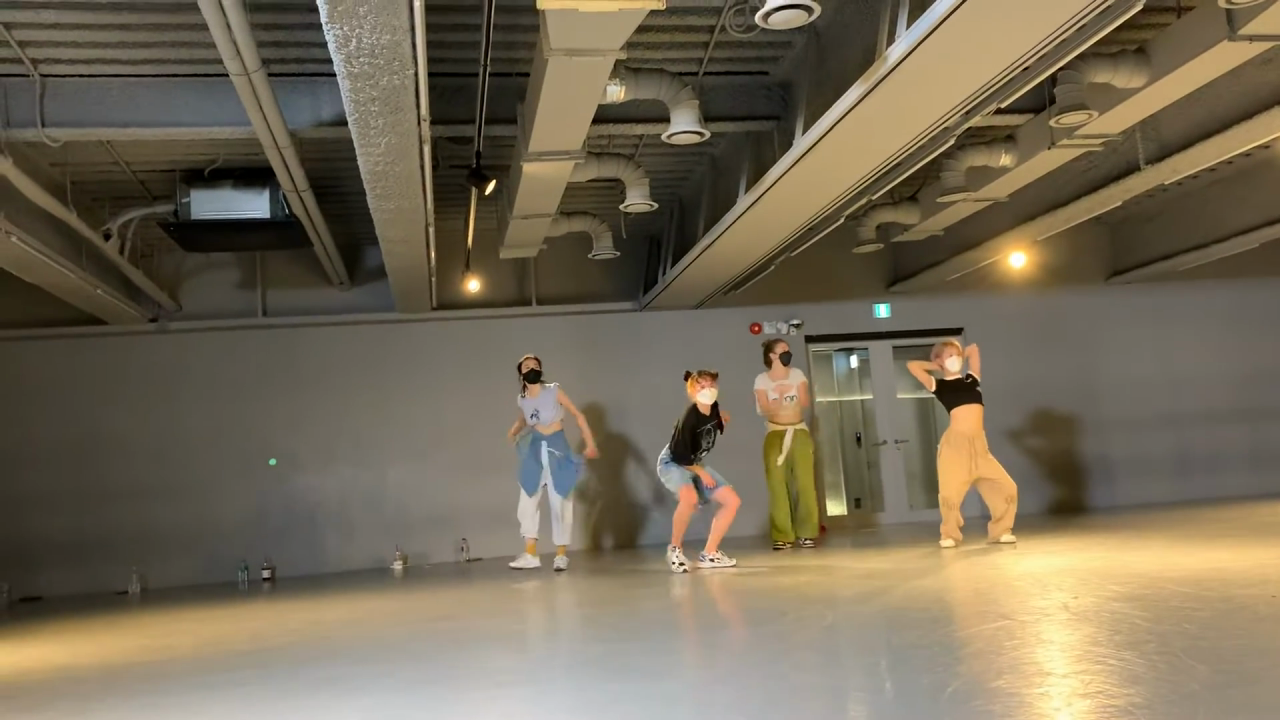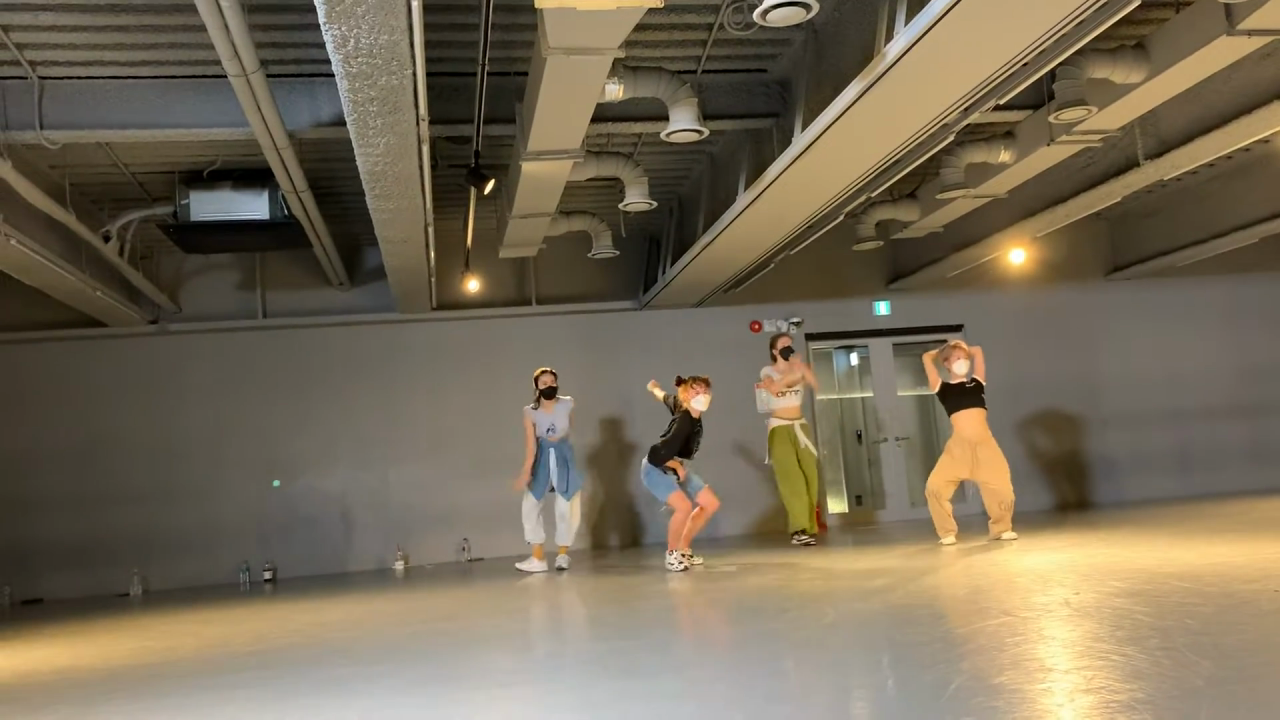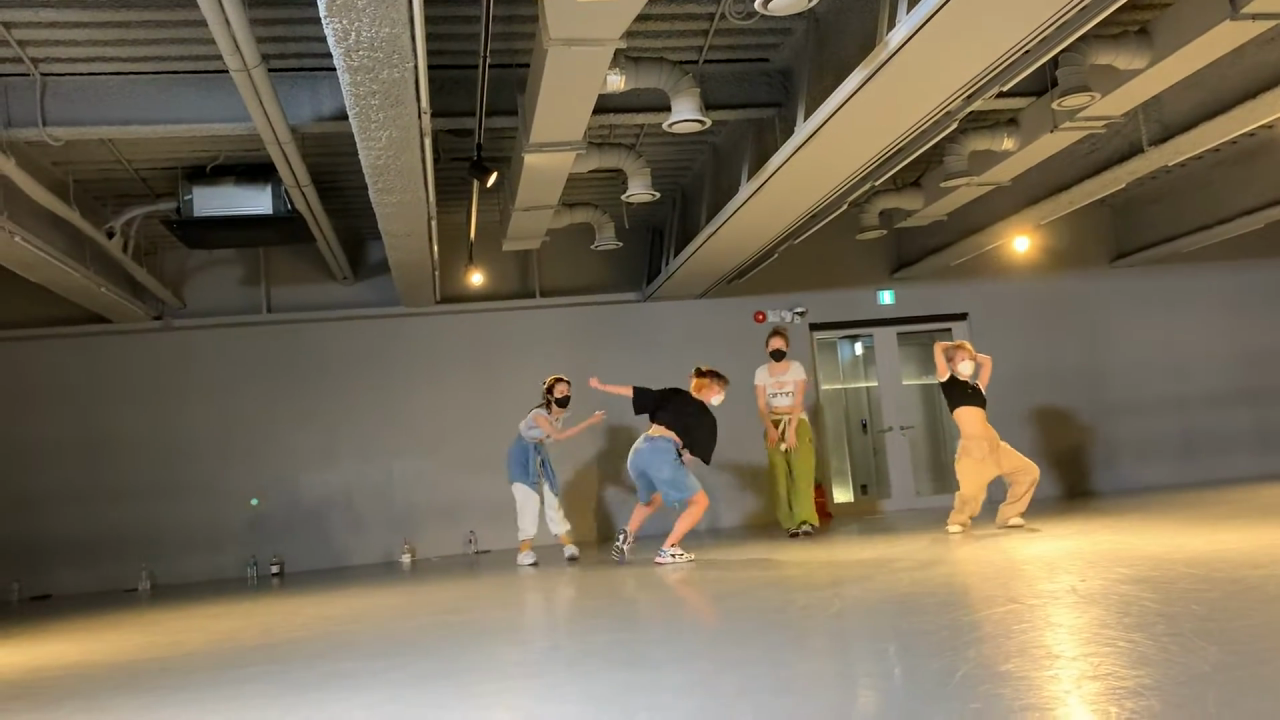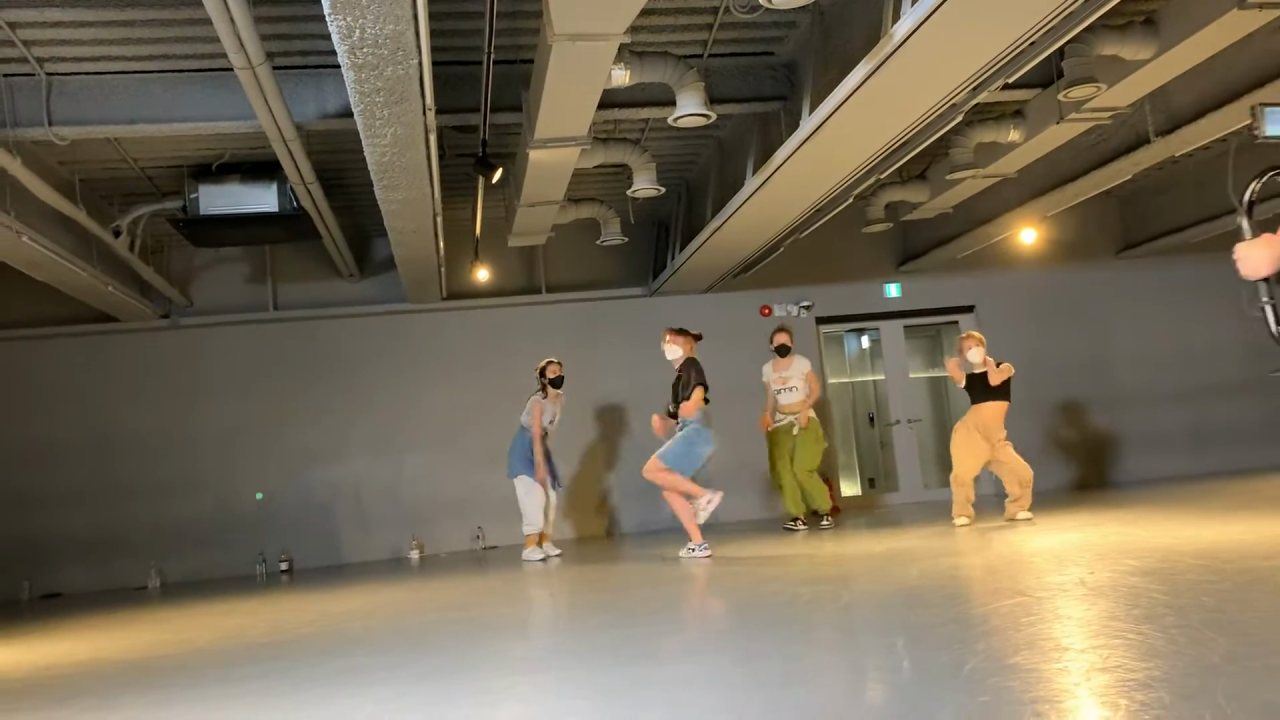
dt=0.5s
person 1, frame 1
left shoulder: (797, 374)
right shoulder: (762, 380)
left elbow: (805, 401)
right elbow: (764, 410)
left wrist: (792, 405)
right wrist: (774, 407)
left hip: (799, 432)
right hip: (775, 434)
left knee: (805, 483)
right knee: (777, 487)
left ankle: (807, 533)
right ankle: (782, 536)
person 1, frame 2
left shoulder: (799, 369)
right shoulder: (768, 371)
left elbow: (814, 383)
right elbow: (772, 388)
left wrist: (800, 367)
right wrist: (794, 375)
left hip: (800, 426)
right hip: (779, 427)
left knee: (809, 478)
right knee: (790, 476)
left ankle: (807, 530)
right ankle: (798, 527)
person 1, frame 3
left shoulder: (797, 368)
right shoulder: (761, 372)
left elbow: (799, 402)
right elbow: (761, 406)
left wrist: (792, 427)
right wrist: (770, 428)
left hip: (798, 422)
right hip: (774, 424)
left knee: (802, 470)
right knee: (780, 475)
left ankle: (805, 520)
right ankle: (792, 523)
person 1, frame 4
left shoulder: (802, 362)
right shoulder: (768, 369)
left elbow: (816, 389)
left wrist: (806, 407)
right wrist: (766, 414)
left hip: (804, 420)
right hip: (781, 423)
left knee: (802, 467)
right knee: (781, 470)
left ankle: (823, 510)
right ankle: (798, 515)
person 2, frame 1
left shoulder: (713, 407)
right shoulder: (689, 417)
right elbow: (680, 456)
left wrist: (722, 417)
right wrist: (702, 473)
left hip: (695, 463)
right hip: (673, 463)
left knee: (732, 501)
right knee: (690, 498)
left ankle: (709, 554)
right ankle: (675, 549)
person 2, frame 2
left shoulder: (683, 406)
right shoulder: (684, 423)
left elbow: (666, 398)
right elbow: (658, 455)
left wrist: (654, 389)
right wrist: (677, 466)
left hip: (673, 466)
right hip: (656, 467)
left knee: (711, 504)
right knee: (683, 506)
left ankle: (681, 549)
right ankle: (671, 554)
person 2, frame 3
left shoulder: (674, 395)
right shoulder: (707, 418)
left elbow: (637, 392)
right elbow: (701, 451)
left wrist: (603, 387)
right wrist: (682, 460)
left hip: (639, 450)
right hip: (664, 455)
left knee: (650, 501)
right knee: (700, 502)
left ankle: (627, 533)
right ankle: (667, 549)
person 2, frame 4
left shoulder: (690, 366)
right shoulder: (679, 374)
left elbow: (699, 385)
left wrist: (692, 403)
right wrist: (661, 421)
left hip: (696, 429)
right hip: (689, 432)
left knee: (650, 470)
right knee: (670, 491)
left ankle: (704, 495)
right ankle: (698, 543)
person 3, frame 1
left shoulder: (554, 391)
right shoulder: (523, 399)
left elbow: (577, 414)
left wrist: (590, 441)
right wrist: (514, 432)
left hip: (557, 449)
right hip: (534, 450)
left knee: (560, 502)
right knee: (528, 500)
left ankle: (561, 555)
right ankle: (530, 554)
person 3, frame 2
left shoulder: (567, 404)
right shoulder: (530, 412)
right elbow: (531, 444)
right wrist: (526, 471)
left hip: (563, 455)
right hip: (542, 454)
left knee: (566, 507)
right knee: (530, 505)
left ankle: (562, 554)
right ankle: (537, 558)
person 3, frame 3
left shoulder: (563, 412)
right shoulder: (539, 415)
right elbow: (558, 436)
right wrist: (589, 422)
left hip: (539, 455)
right hip: (522, 455)
left knee: (551, 499)
right knee: (529, 499)
left ankle: (568, 545)
right ankle: (524, 550)
person 3, frame 4
left shoulder: (559, 400)
right shoulder: (537, 401)
right elbow: (535, 434)
right wrist: (541, 465)
left hip: (540, 448)
right hip: (524, 449)
left knee: (550, 497)
right knee: (535, 496)
left ankle: (544, 542)
right ankle: (530, 547)
person 4, frame 1
left shoulder: (971, 378)
right shoulder: (938, 385)
left elbow: (973, 349)
right elbow: (912, 365)
left wrist: (960, 360)
right wrist: (935, 366)
left hip: (978, 442)
right hip: (955, 442)
left knee: (1007, 487)
right knee: (950, 493)
left ankle: (1000, 531)
right ankle: (950, 535)
person 4, frame 2
left shoulder: (976, 383)
right shoulder: (942, 388)
left elbow: (978, 351)
right elbow: (926, 357)
right wrist: (943, 353)
left hip: (985, 446)
right hip: (958, 448)
left knee: (1003, 492)
right knee: (934, 487)
left ankle: (1000, 528)
right ankle: (947, 532)
person 4, frame 3
left shoulder: (977, 387)
right shoulder: (948, 381)
left elbow: (987, 361)
right elbow: (938, 347)
right wrist: (954, 348)
left hip: (992, 443)
right hip: (971, 447)
left knee: (1030, 472)
right knee: (970, 491)
left ankle: (1008, 515)
right ankle: (958, 520)
person 4, frame 4
left shoulder: (1003, 368)
right shoulder: (967, 377)
left elbow: (994, 380)
right elbow: (950, 365)
left wrist: (988, 363)
right wrist: (965, 361)
left hip: (996, 434)
right hip: (970, 428)
left knee: (1022, 472)
right knee: (961, 474)
left ankle: (1017, 508)
right ankle: (963, 513)
